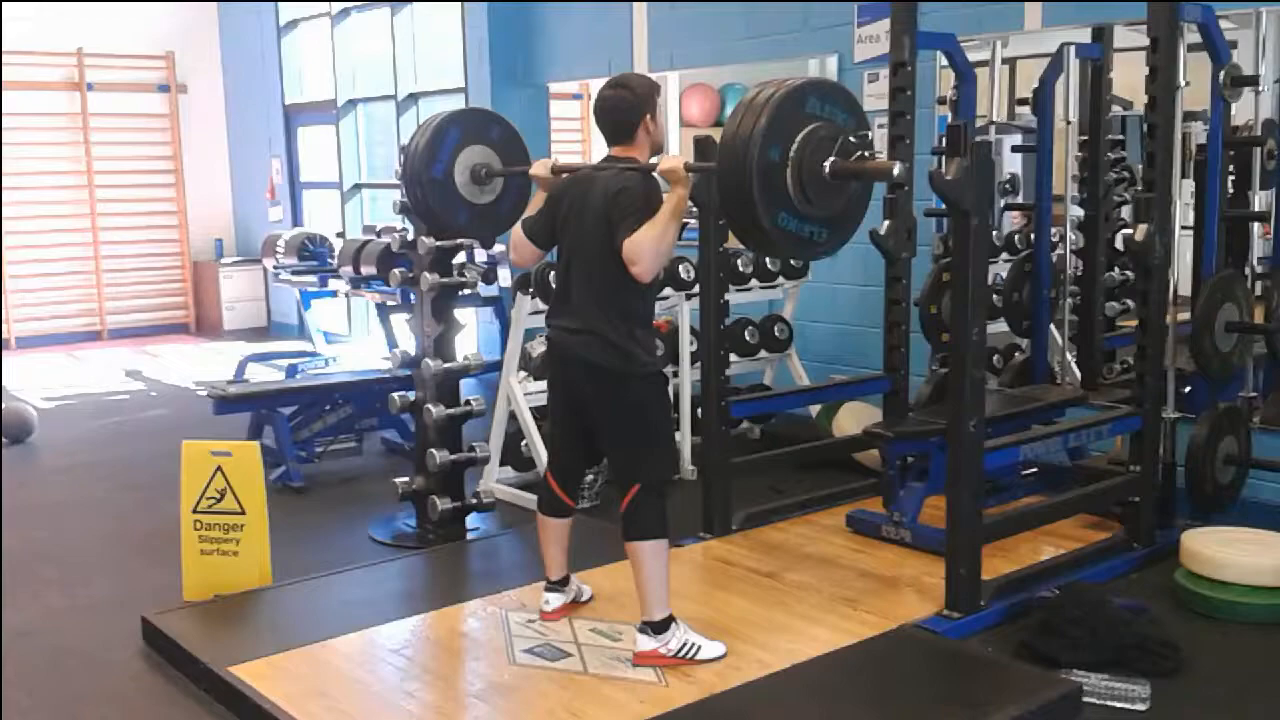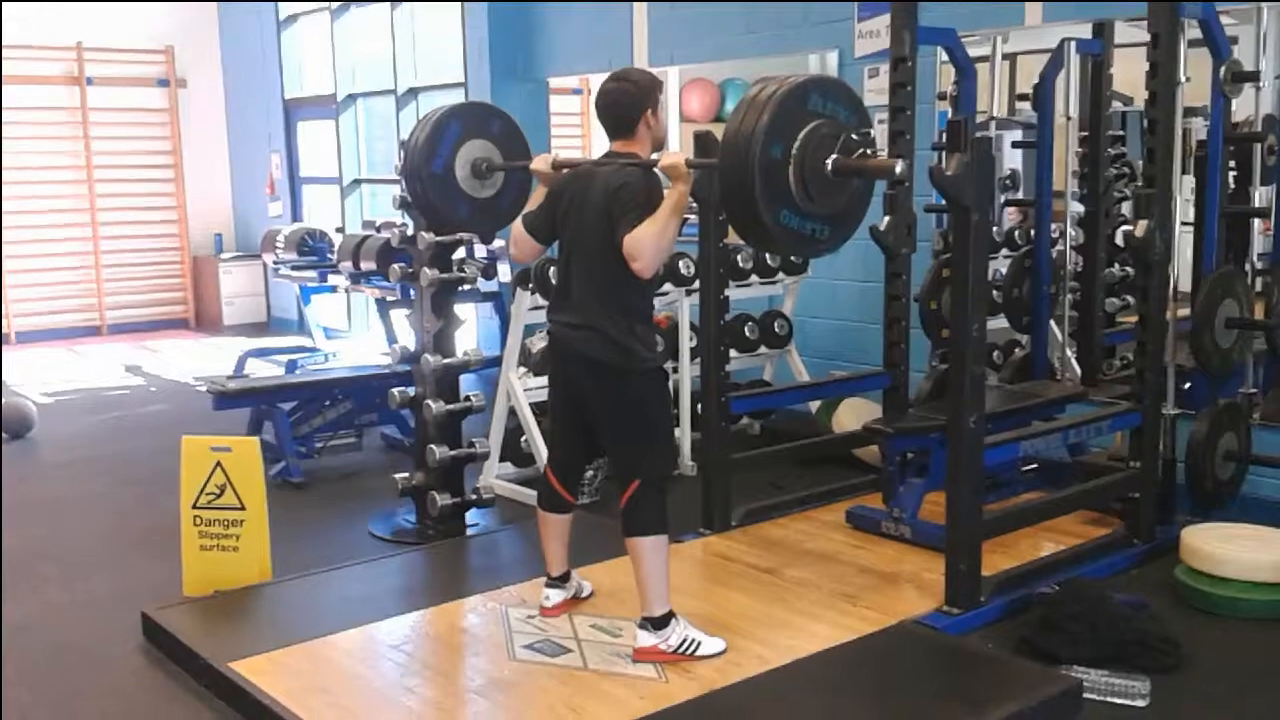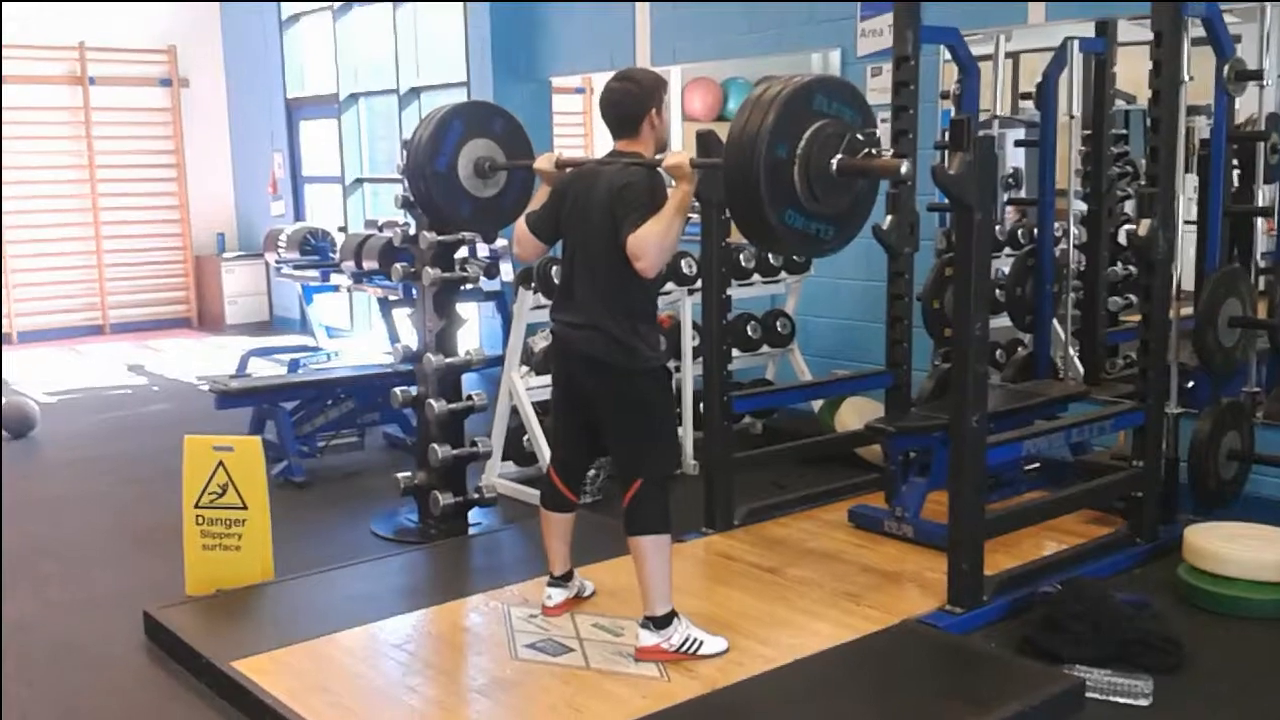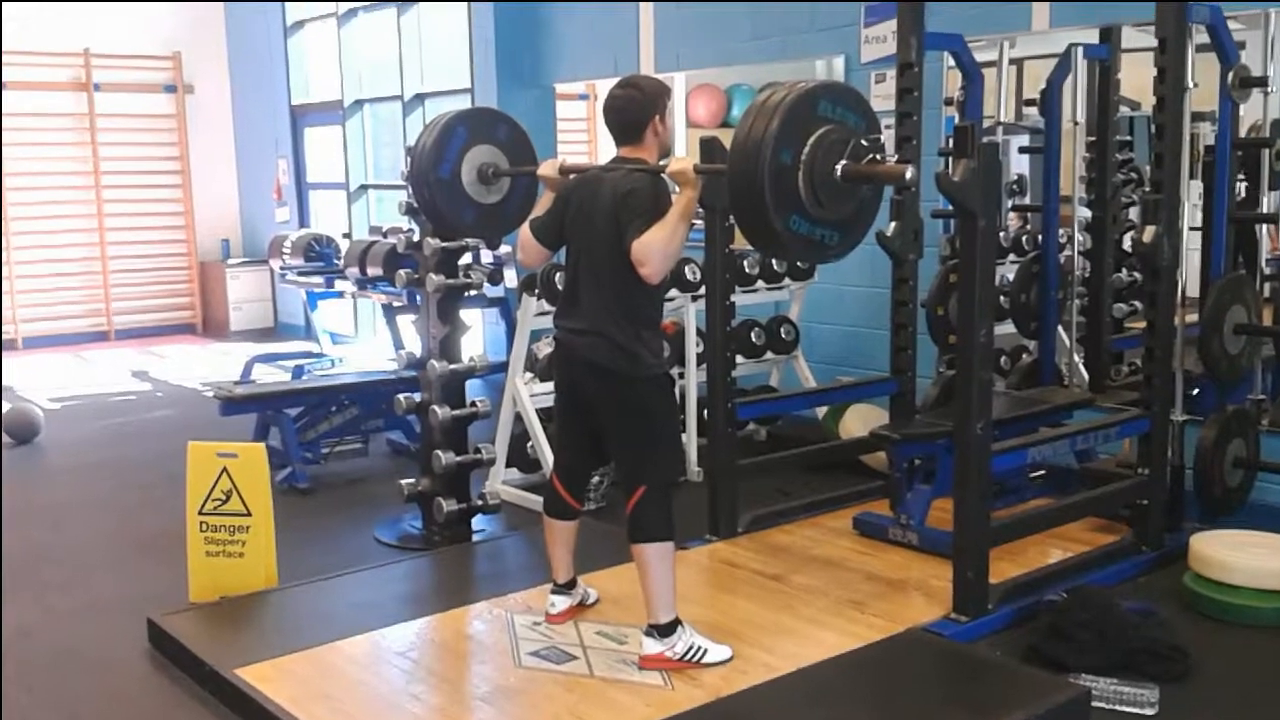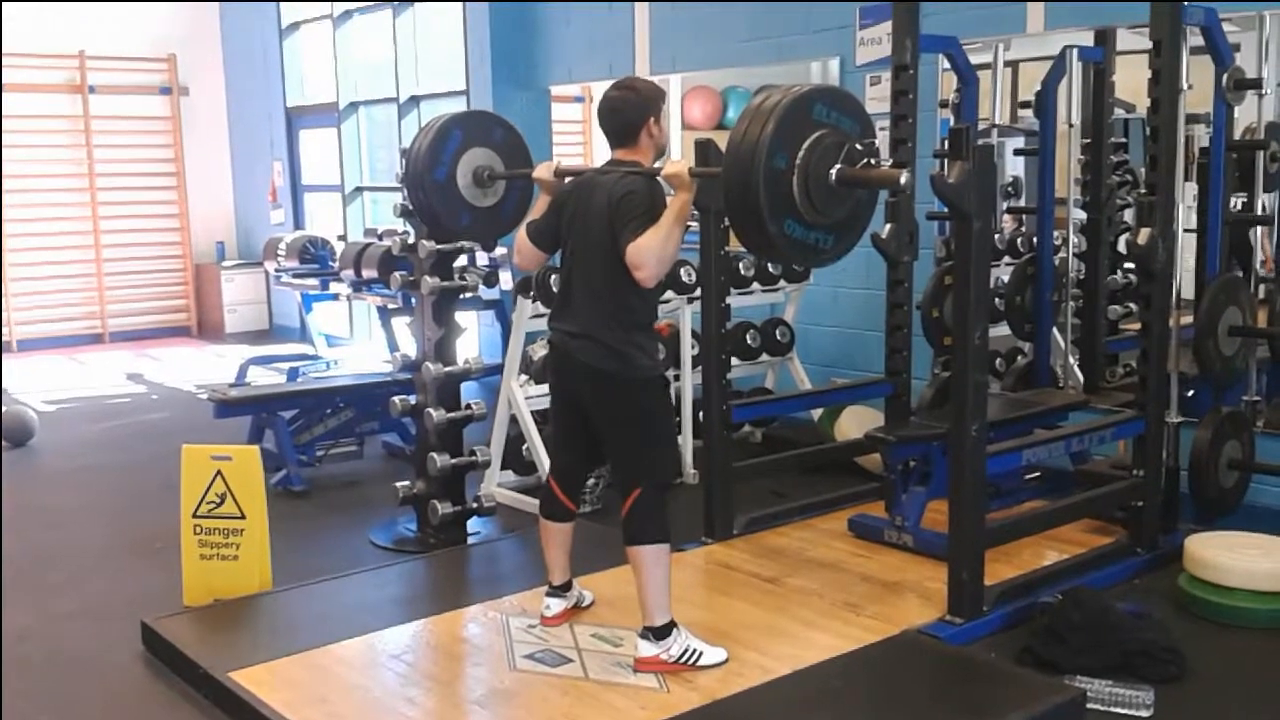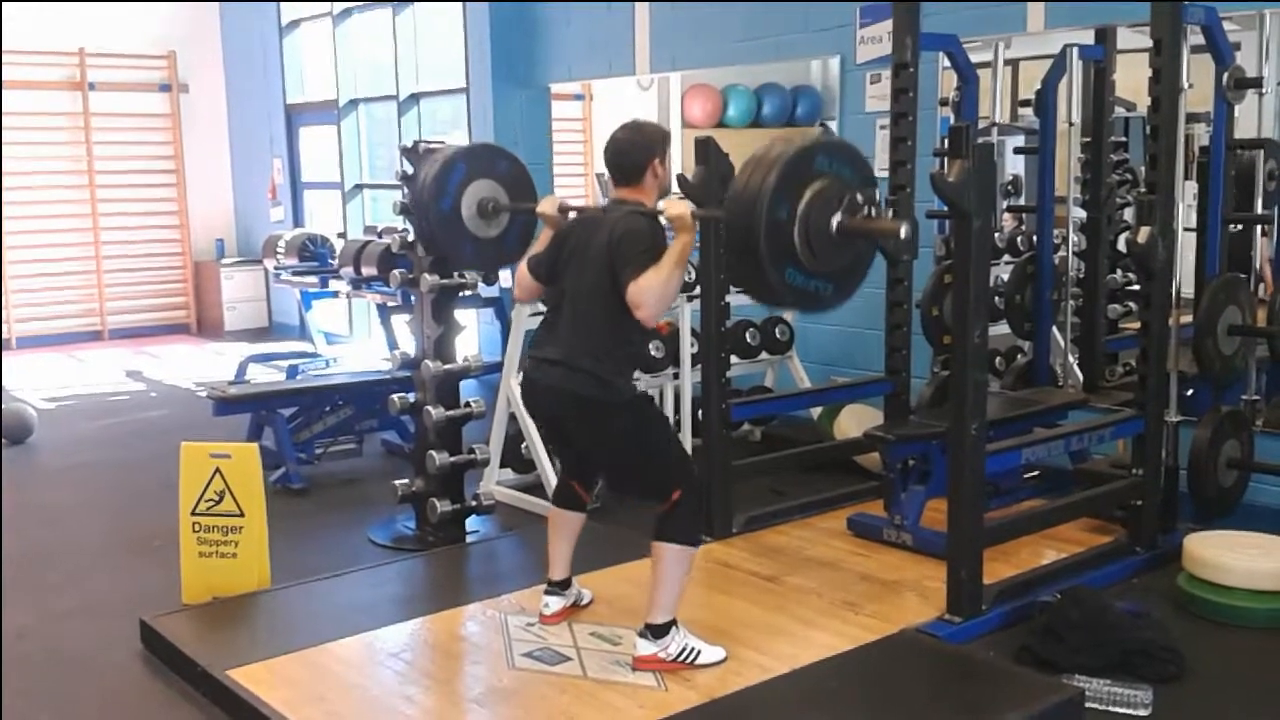
dt=0.4s
person 1, frame 1
left shoulder: (571, 186)
right shoulder: (635, 187)
left elbow: (519, 252)
right elbow: (642, 262)
left wrist: (540, 192)
right wrist: (678, 194)
left hip: (567, 351)
right hip: (619, 361)
left knee: (563, 468)
right knee: (644, 484)
left ankle: (557, 589)
right ankle: (658, 633)
person 1, frame 2
left shoulder: (573, 181)
right shoulder: (637, 183)
left elbow: (520, 248)
right elbow: (642, 258)
left wrist: (540, 186)
right wrist: (679, 191)
left hip: (569, 346)
right hip: (619, 357)
left knee: (564, 462)
right knee: (645, 480)
left ankle: (557, 583)
right ankle: (658, 628)
person 1, frame 3
left shoulder: (576, 180)
right shoulder: (640, 182)
left elbow: (524, 246)
right elbow: (646, 257)
left wrist: (544, 185)
right wrist: (683, 189)
left hip: (572, 346)
right hip: (624, 356)
left knee: (566, 463)
right knee: (647, 479)
left ankle: (560, 583)
right ankle: (660, 627)
person 1, frame 4
left shoulder: (580, 187)
right shoulder: (644, 188)
left elbow: (527, 253)
right elbow: (650, 264)
left wrist: (547, 192)
right wrist: (687, 196)
left hip: (575, 352)
right hip: (626, 363)
left knee: (569, 470)
right knee: (650, 486)
left ankle: (564, 590)
right ankle: (665, 635)
person 1, frame 5
left shoulder: (577, 187)
right shoulder: (638, 189)
left elbow: (524, 256)
right elbow: (646, 266)
left wrist: (544, 194)
right wrist: (682, 198)
left hip: (568, 354)
right hip: (620, 364)
left knee: (565, 474)
right knee: (646, 489)
left ankle: (559, 594)
right ankle: (659, 639)
person 1, frame 6
left shoulder: (580, 224)
right shoulder: (638, 227)
left elbow: (523, 289)
right elbow: (646, 306)
left wrist: (547, 229)
right wrist: (683, 240)
left hip: (541, 380)
right hip: (593, 388)
left knee: (579, 473)
right knee: (683, 493)
left ankle: (557, 592)
right ankle: (659, 638)
